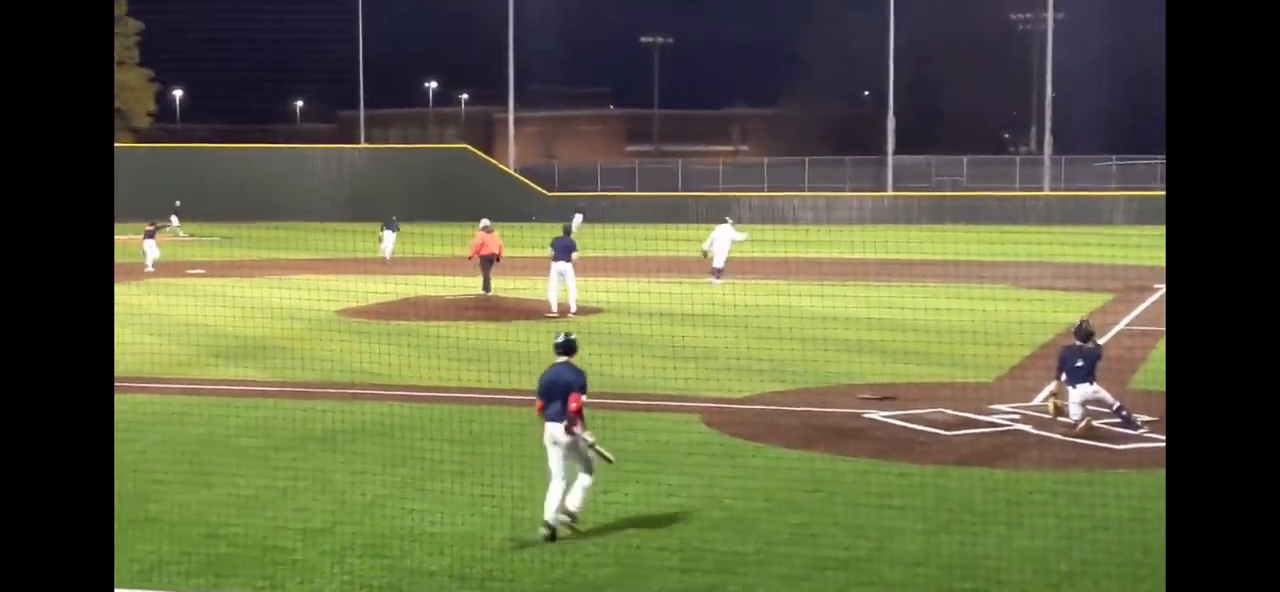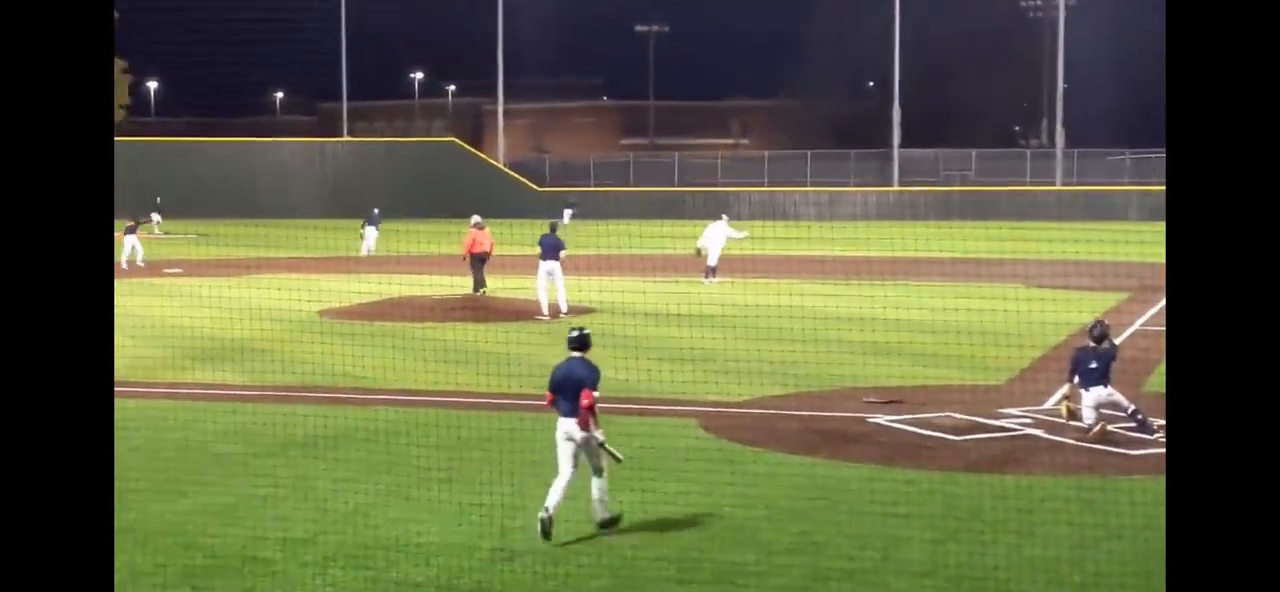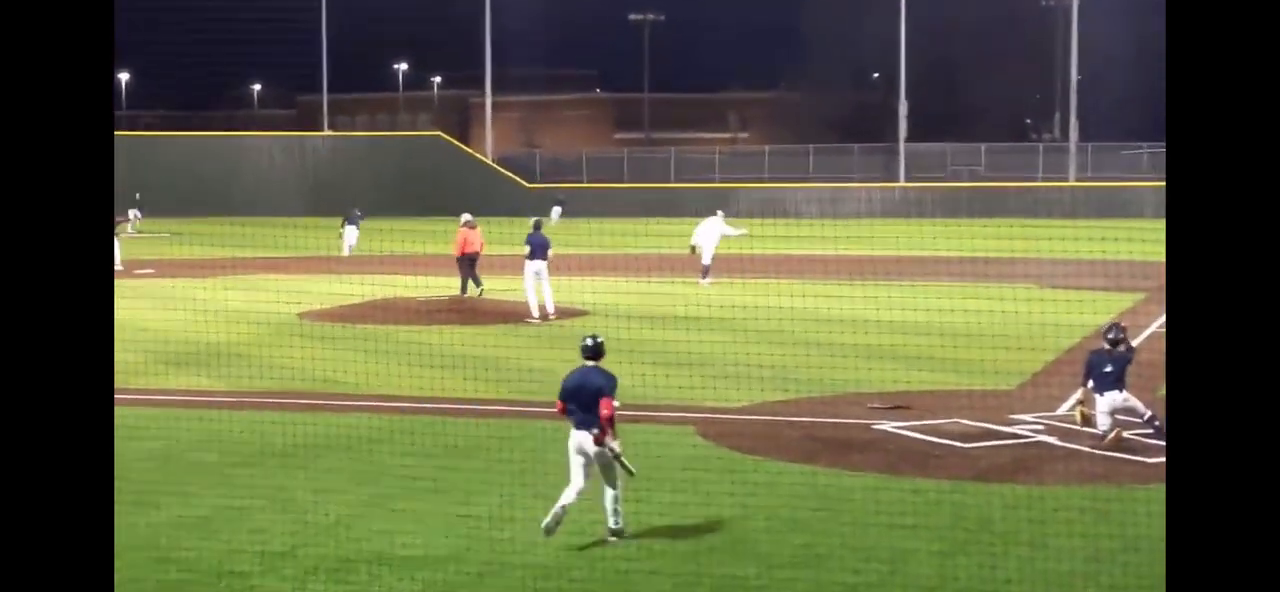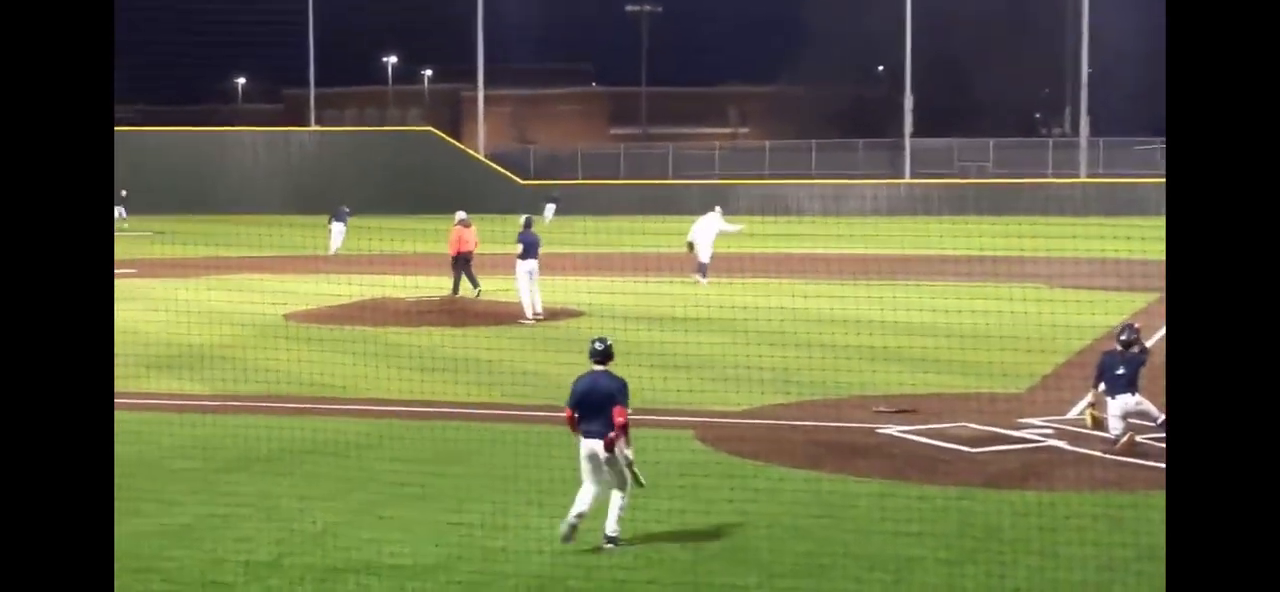
dt=0.1s
person 1, frame 1
left shoulder: (546, 374)
right shoulder: (577, 374)
left elbow: (539, 407)
right elbow: (575, 406)
right wrist: (583, 430)
left hip: (550, 428)
right hip: (569, 430)
left knee: (557, 478)
right knee: (587, 470)
left ankle: (549, 522)
right ankle: (570, 510)
person 1, frame 2
left shoulder: (559, 369)
right shoulder: (591, 370)
left elbow: (550, 400)
right elbow: (587, 402)
right wrist: (595, 428)
left hip: (563, 425)
right hip: (583, 427)
left knee: (564, 474)
right knee: (598, 472)
left ankle: (548, 511)
right ankle: (603, 517)
person 1, frame 3
left shoulder: (570, 377)
right shoulder: (607, 379)
left elbow: (561, 408)
right elbow: (607, 412)
right wrist: (613, 439)
left hip: (576, 435)
right hip: (598, 438)
left knee: (577, 483)
right knee: (611, 482)
left ankle: (559, 510)
right ankle: (614, 527)
person 1, frame 4
left shoulder: (579, 382)
right shoulder: (617, 384)
left elbow: (568, 415)
right elbow: (621, 418)
right wrist: (627, 447)
left hip: (586, 442)
right hip: (609, 442)
left knee: (590, 486)
right knee: (620, 487)
left ankle: (574, 518)
right ankle: (611, 535)
